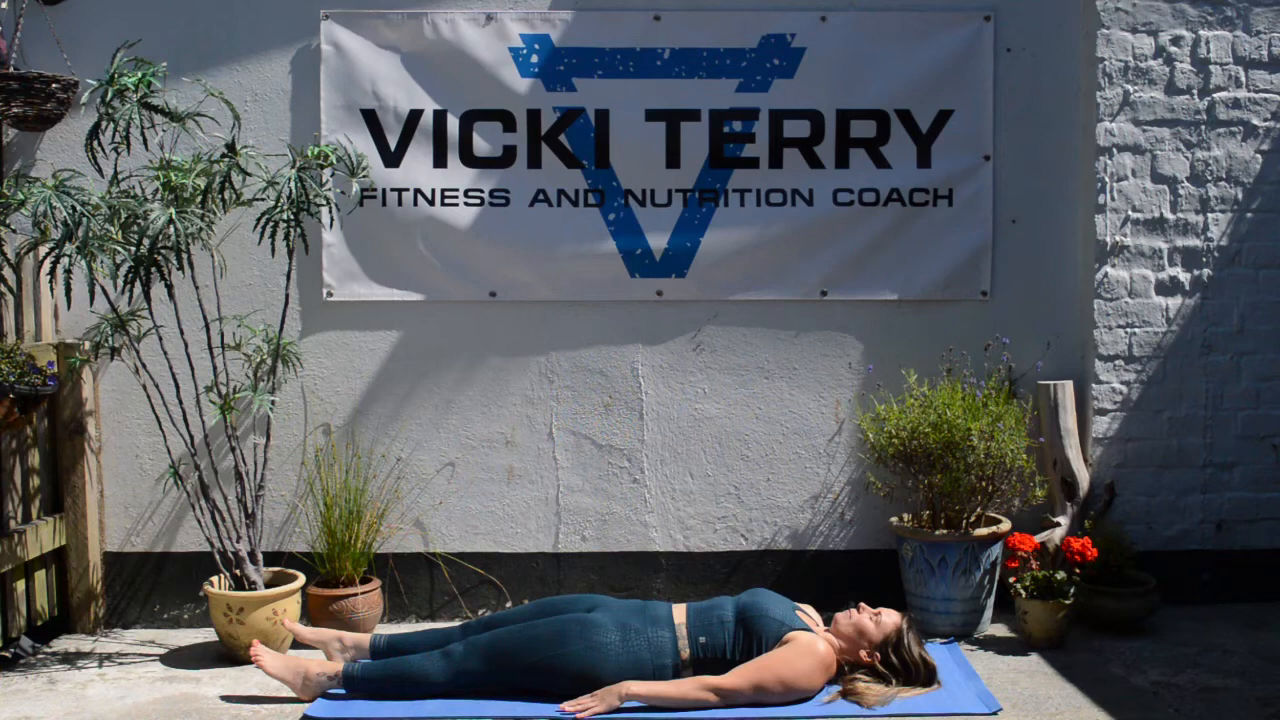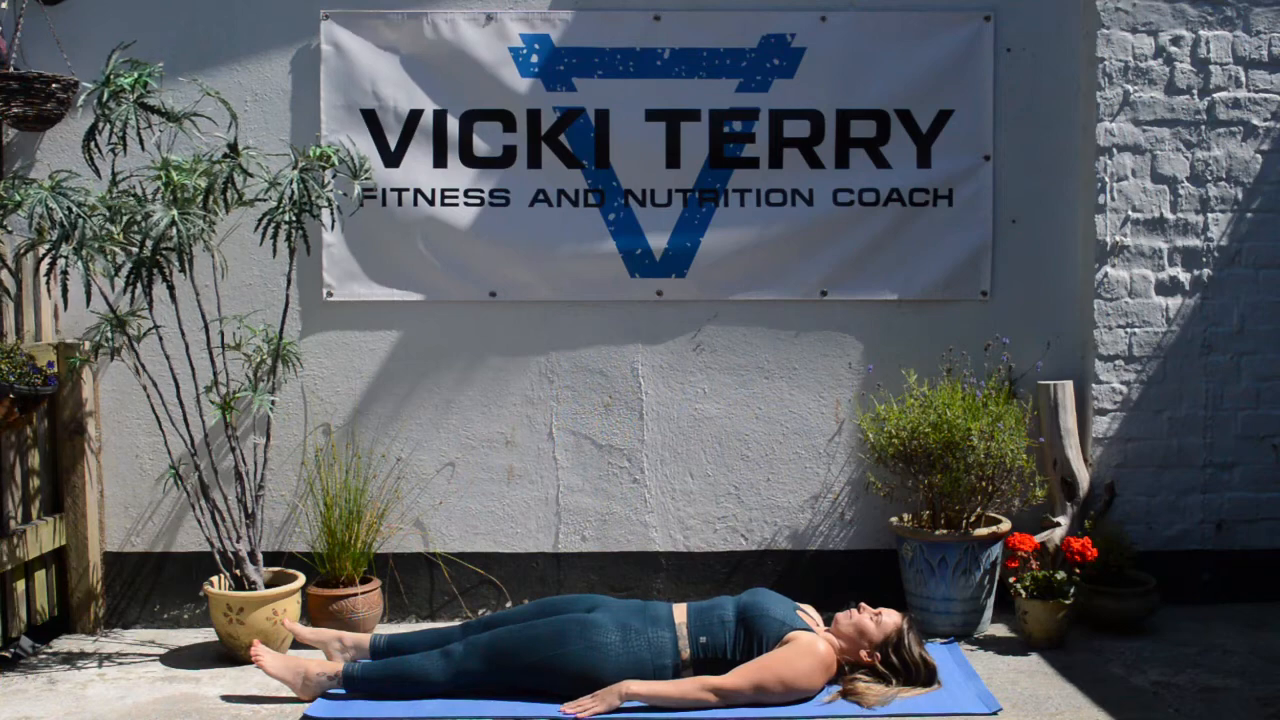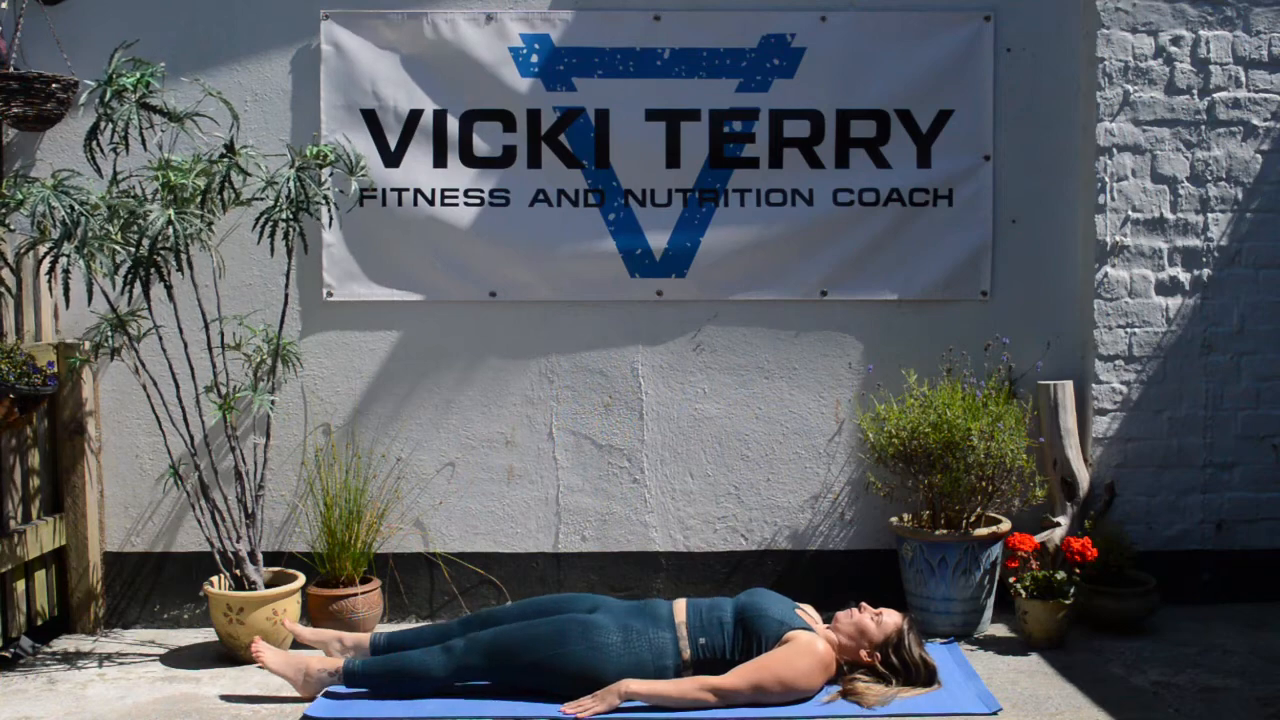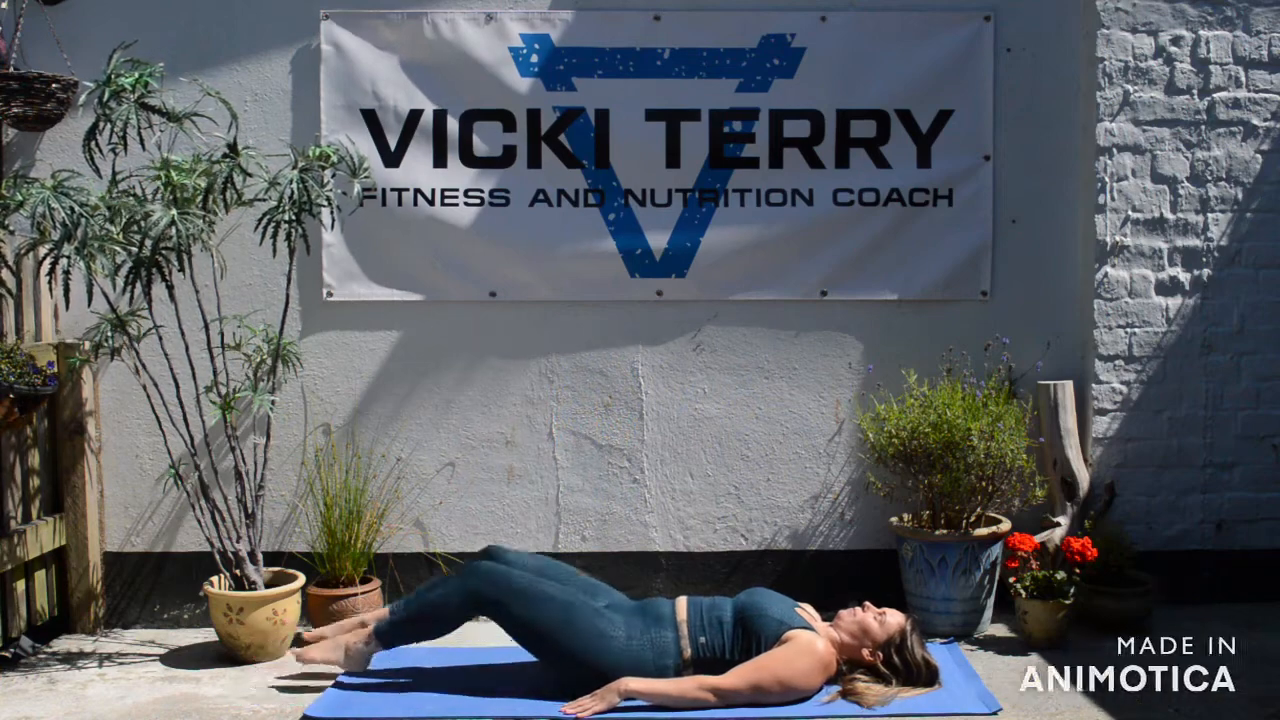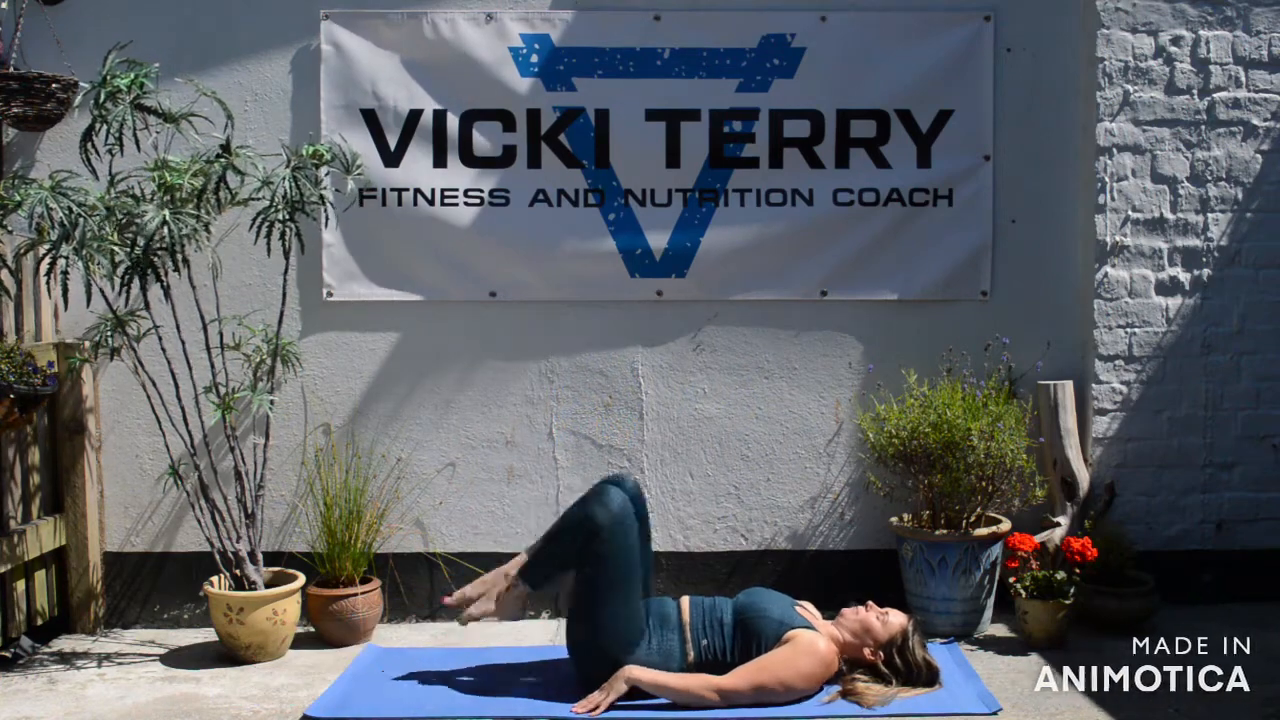
dt=0.4s
person 1, frame 1
left shoulder: (813, 663)
right shoulder: (809, 620)
left hip: (624, 651)
right hip: (635, 615)
left knee: (463, 664)
right knee: (480, 629)
right ankle: (356, 645)
person 1, frame 2
left shoulder: (813, 662)
right shoulder: (808, 620)
left hip: (625, 650)
right hip: (636, 616)
left knee: (467, 663)
right knee: (482, 631)
right ankle: (359, 646)
person 1, frame 3
left shoulder: (813, 662)
right shoulder: (807, 620)
left hip: (624, 651)
right hip: (632, 615)
left knee: (467, 654)
right knee: (485, 618)
right ankle: (352, 643)
person 1, frame 4
left shoulder: (812, 660)
right shoulder: (808, 620)
left hip: (625, 651)
right hip: (634, 616)
left knee: (489, 576)
right knee: (499, 561)
left ankle: (369, 636)
right ankle: (377, 623)
person 1, frame 5
left shoulder: (813, 657)
right shoulder: (807, 615)
left wrist: (634, 675)
left hip: (629, 654)
right hip: (652, 623)
left knee: (612, 501)
right knee: (620, 494)
left ankle: (517, 580)
right ankle: (519, 577)
